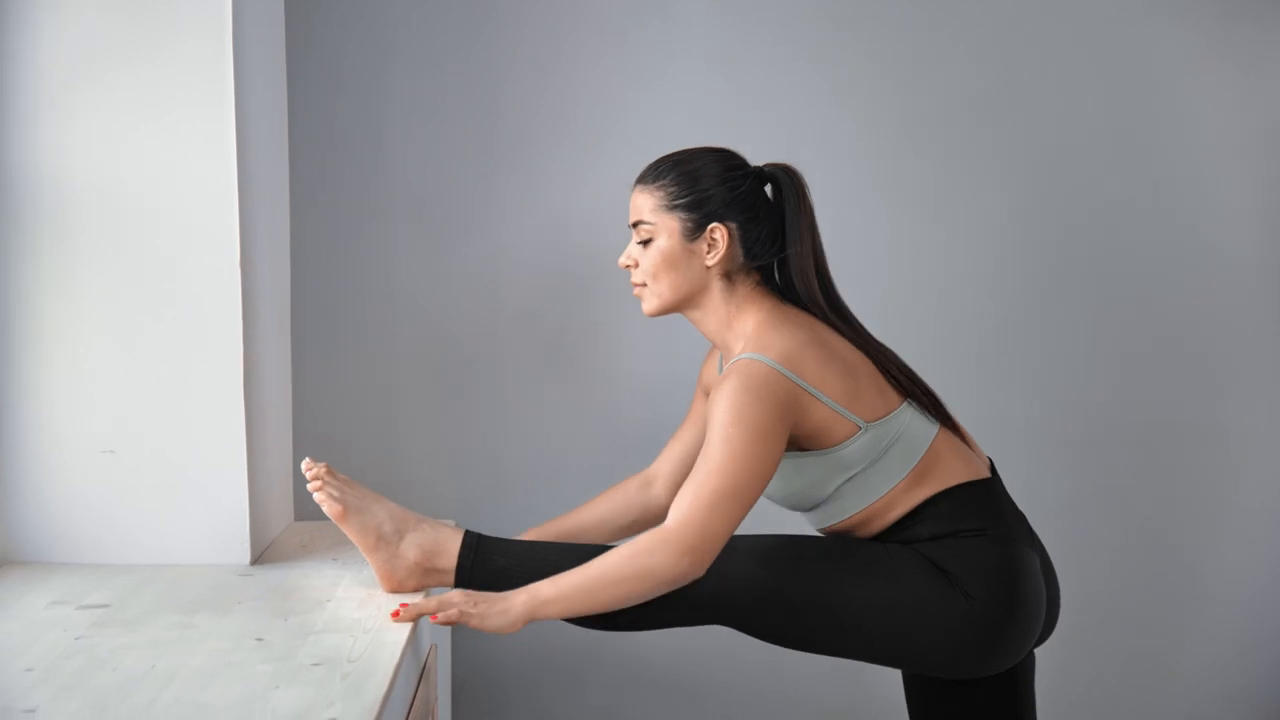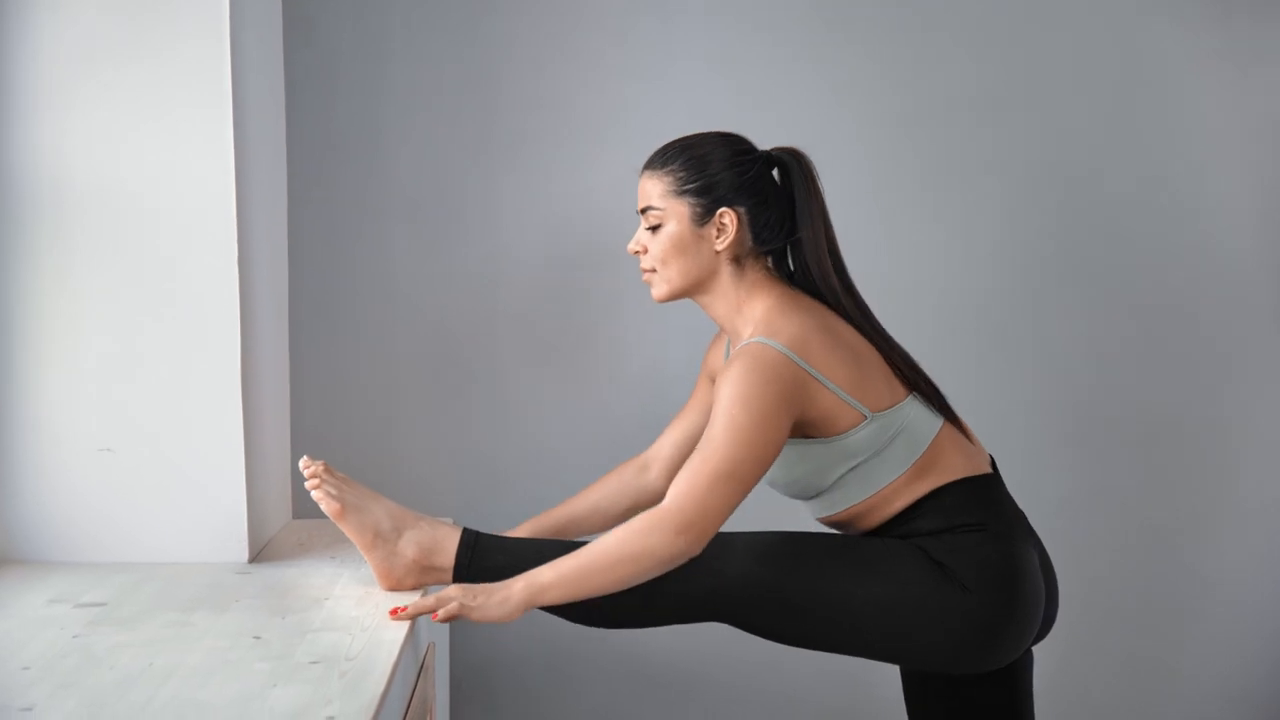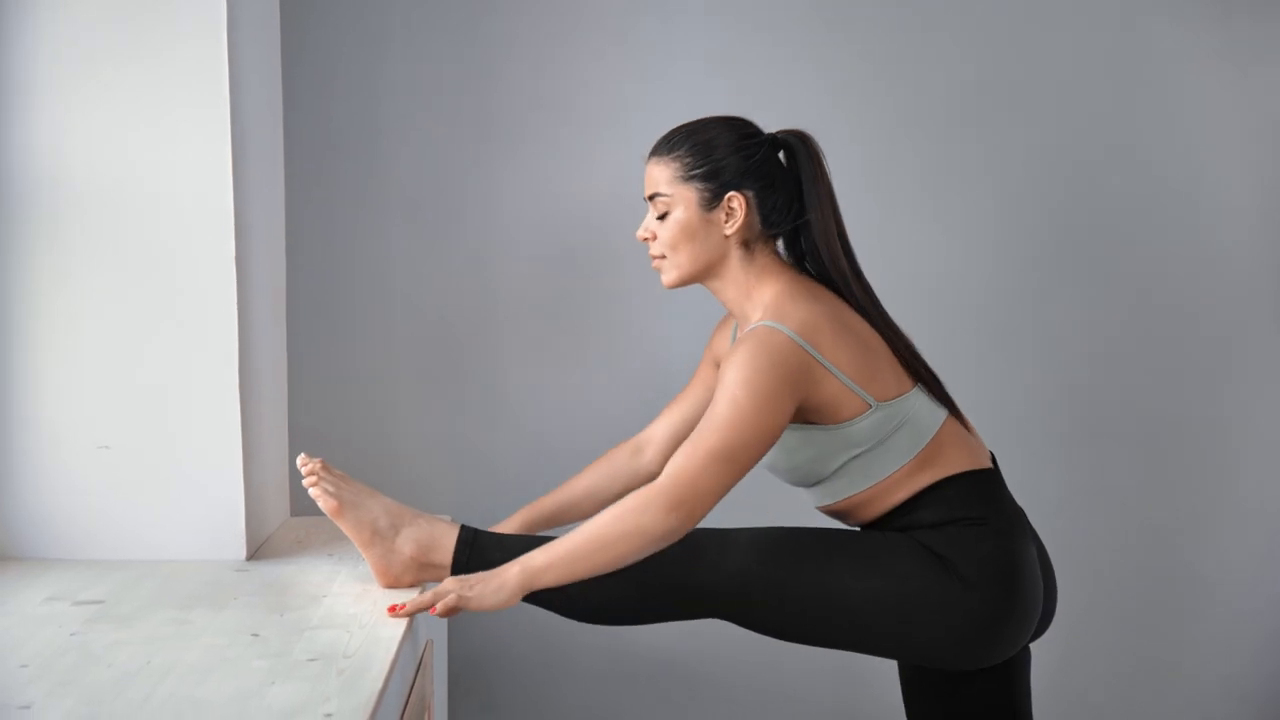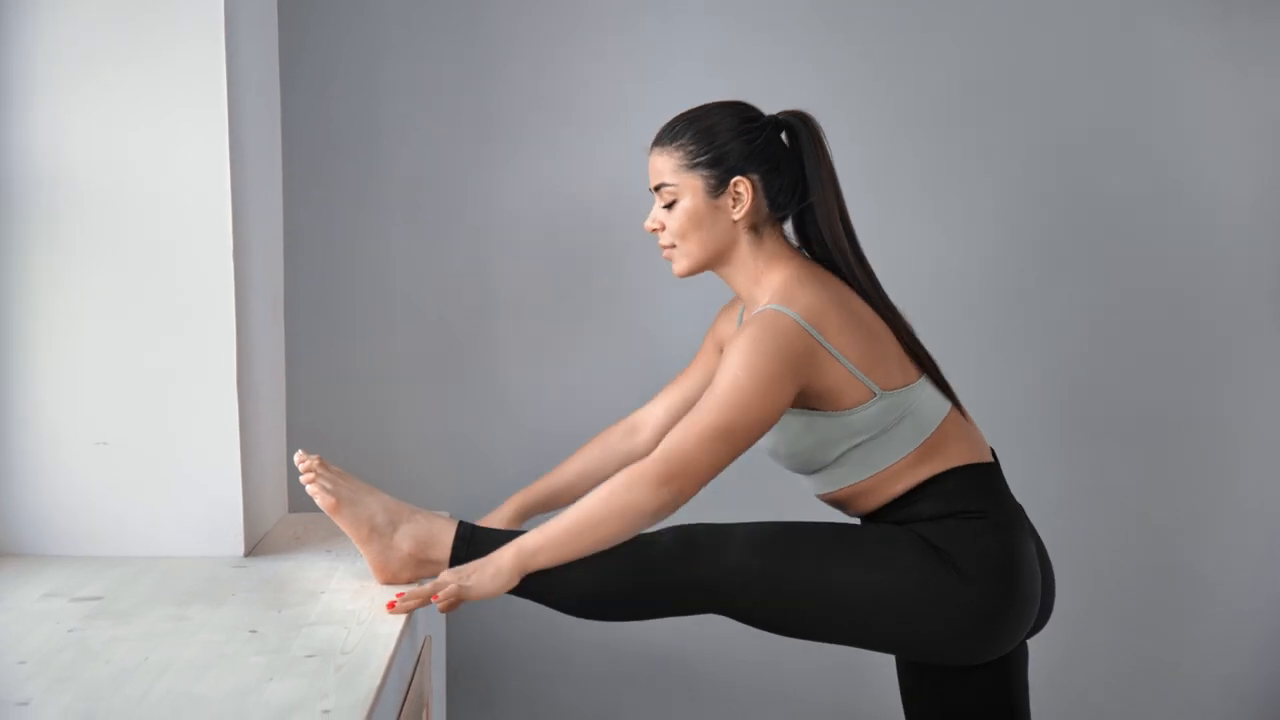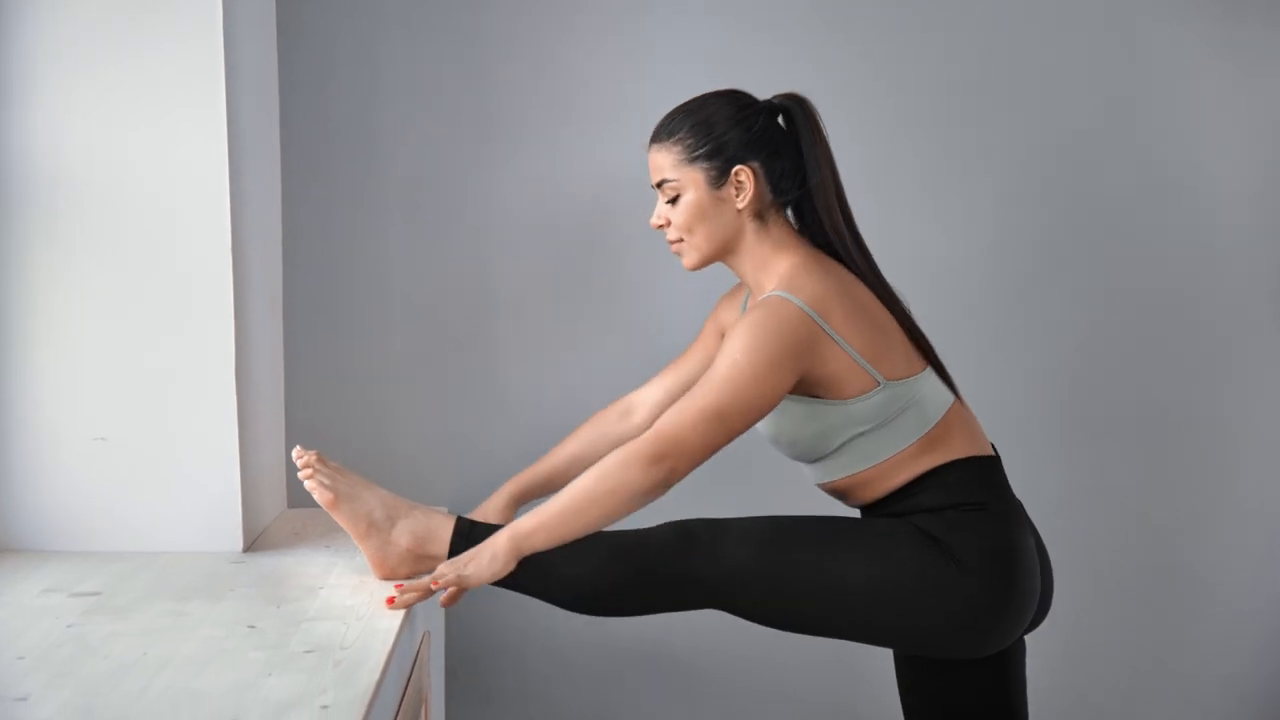
dt=0.1s
person 1, frame 1
left shoulder: (761, 370)
right shoulder: (742, 348)
left elbow: (680, 551)
right elbow: (658, 490)
left wrist: (514, 603)
right wrist: (519, 552)
left hip: (967, 585)
right hip: (981, 580)
left knee: (721, 580)
left ankle: (437, 555)
person 1, frame 2
left shoulder: (768, 359)
right shoulder: (745, 339)
left elbow: (677, 533)
right elbow: (653, 474)
left wrist: (516, 592)
right wrist: (518, 543)
left hip: (966, 578)
right hip: (973, 575)
left knee: (713, 576)
person 1, frame 3
left shoulder: (775, 341)
right shoulder: (750, 325)
left elbow: (669, 507)
right elbow: (649, 455)
left wrist: (510, 577)
right wrist: (514, 530)
left hip: (964, 574)
right hip: (973, 572)
left knee: (709, 570)
left ankle: (433, 549)
person 1, frame 4
left shoulder: (783, 327)
right shoulder: (757, 309)
left elbow: (663, 482)
right elbow: (642, 432)
left wrist: (510, 562)
right wrist: (515, 511)
left hip: (962, 566)
right hip: (968, 566)
left knee: (703, 567)
left ankle: (429, 545)
person 1, frame 5
left shoulder: (786, 313)
right shoulder: (759, 297)
left elbow: (655, 461)
right elbow: (638, 413)
left wrist: (504, 549)
right wrist: (509, 496)
left hip: (961, 560)
right hip: (964, 561)
left knee: (701, 561)
left ankle: (426, 540)
